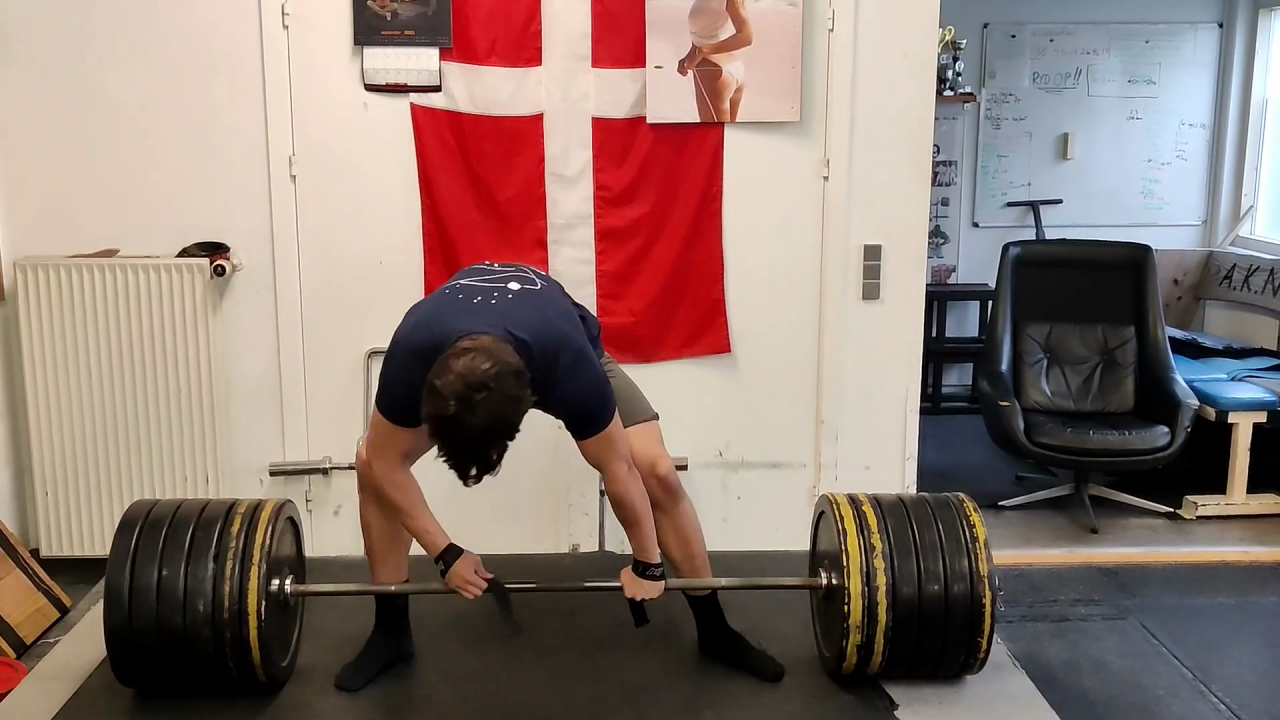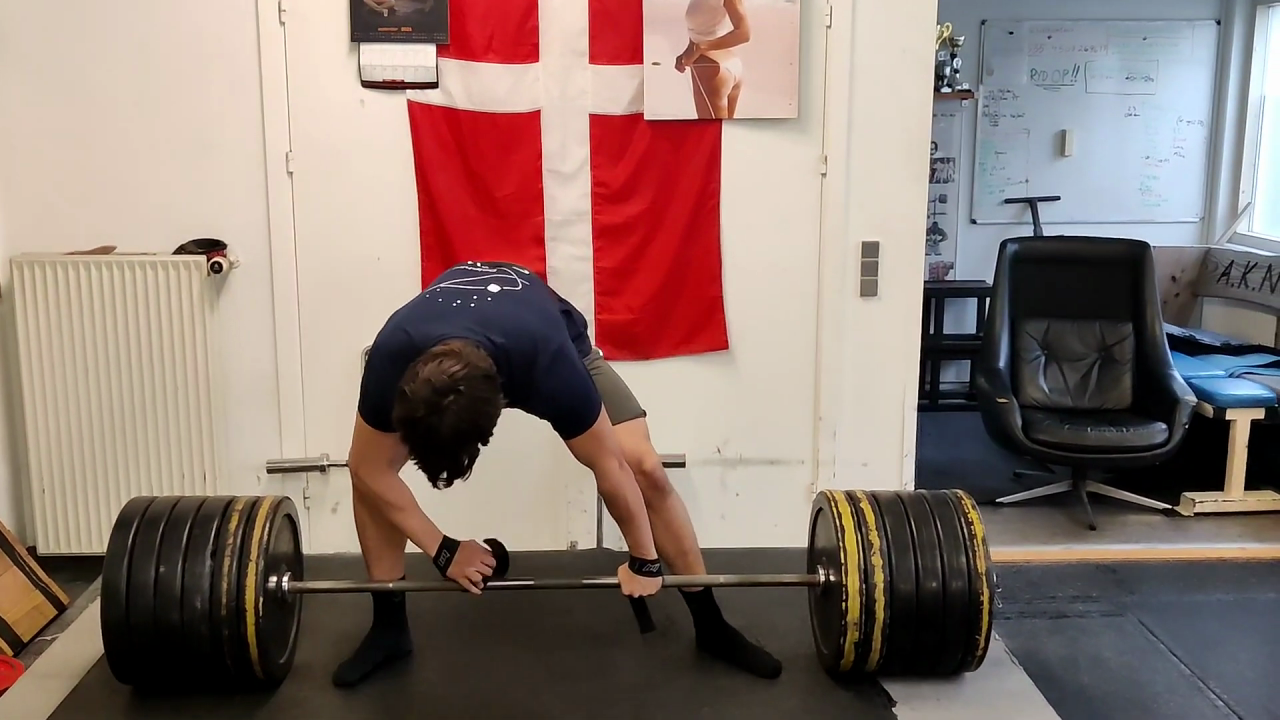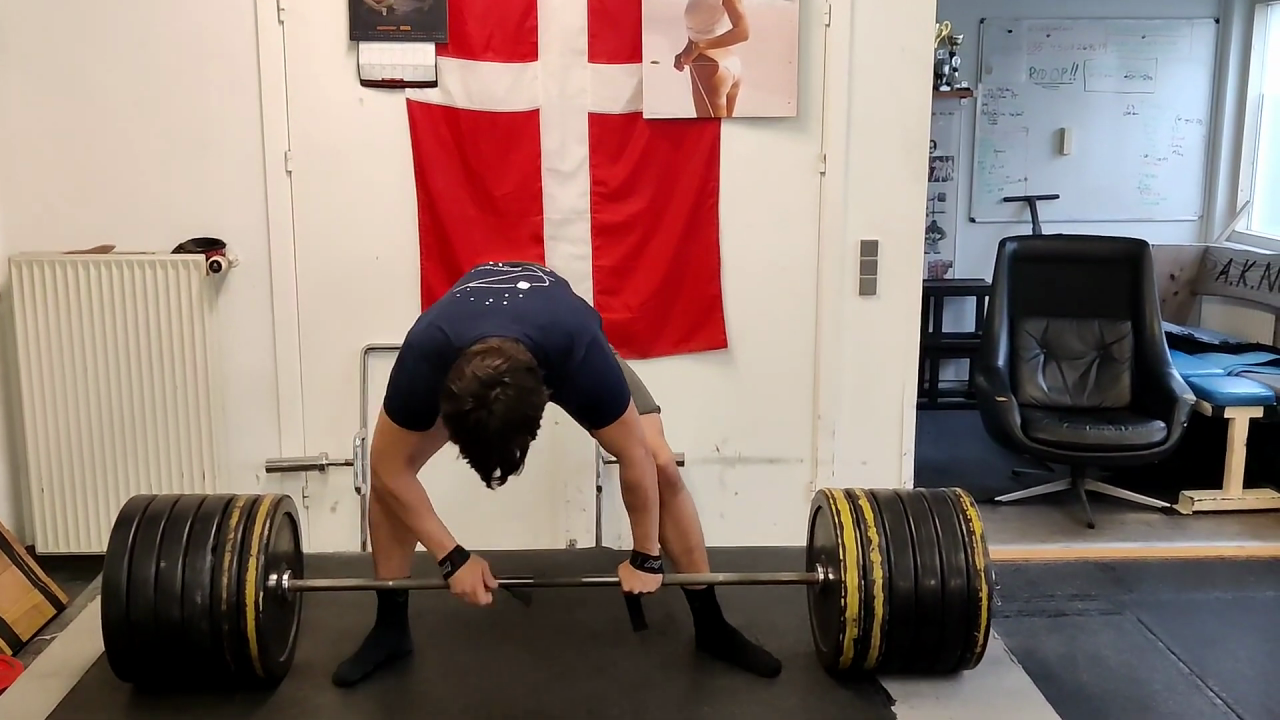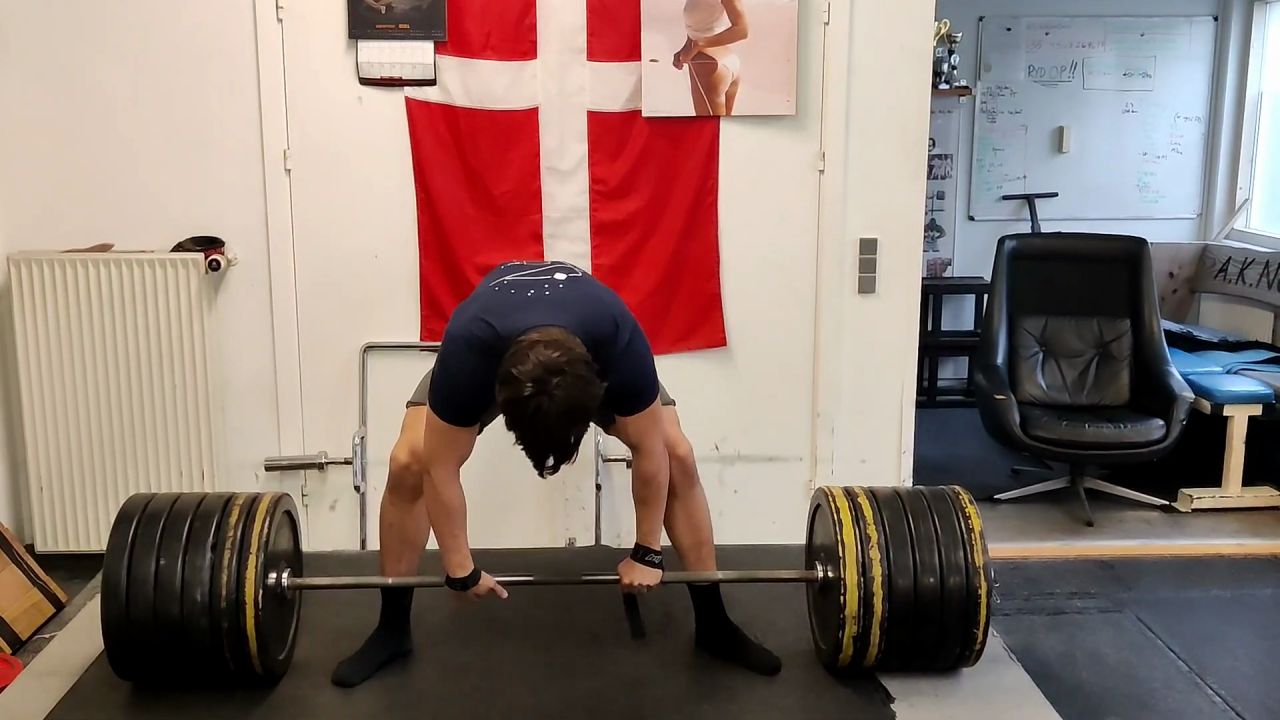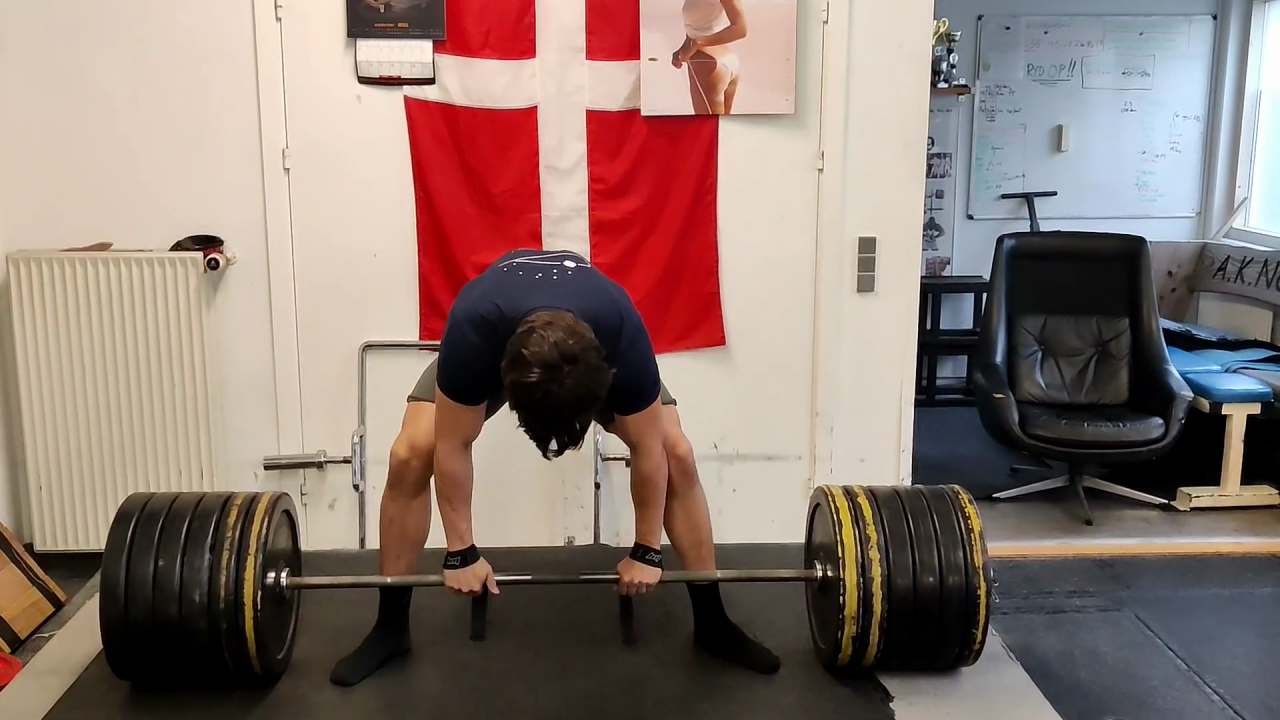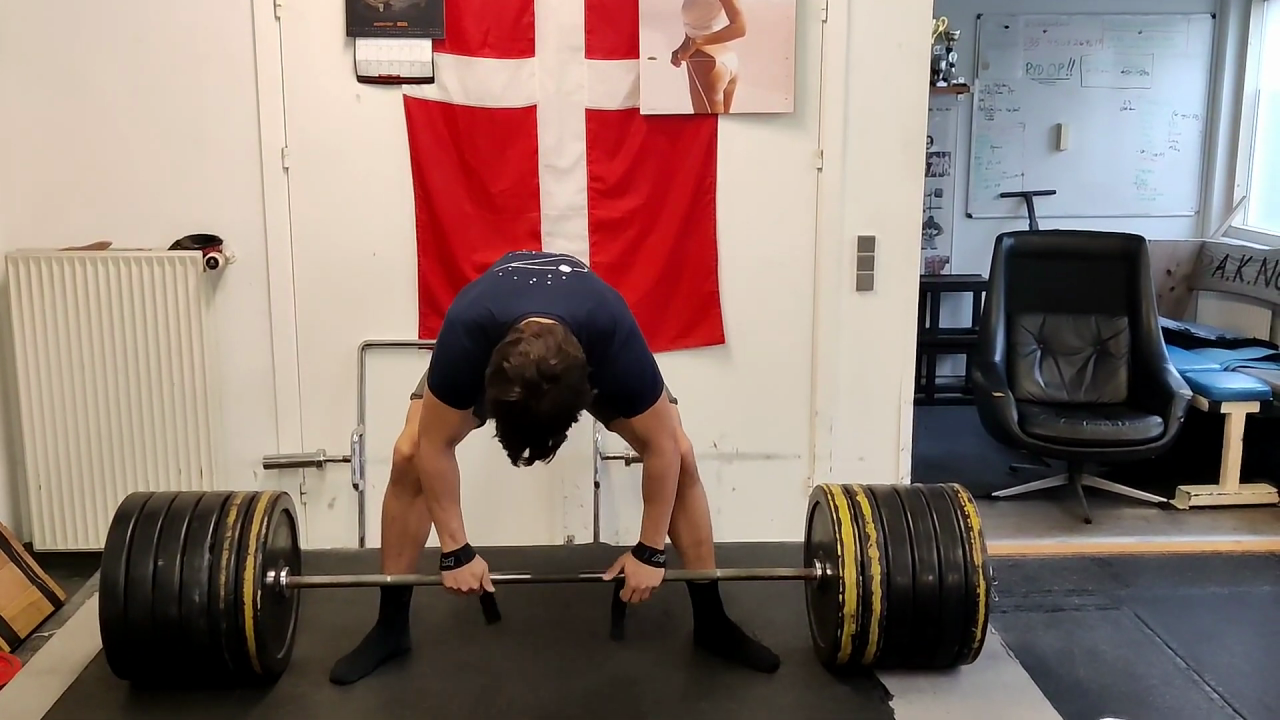
dt=0.3s
person 1, frame 1
left shoulder: (568, 364)
right shoulder: (412, 355)
left elbow: (618, 470)
right elbow: (384, 464)
left wrist: (647, 563)
right wrist: (446, 554)
left hip: (566, 340)
left knee: (655, 471)
right knee: (374, 462)
left ankle: (715, 630)
right ankle: (391, 630)
person 1, frame 2
left shoulder: (549, 364)
right shoulder: (393, 358)
left elbow: (609, 465)
right elbow: (369, 468)
left wrist: (643, 560)
right wrist: (442, 549)
left hip: (553, 337)
left knee: (644, 467)
right knee: (370, 465)
left ankle: (711, 627)
right ankle: (388, 628)
person 1, frame 3
left shoulder: (580, 357)
right shoulder: (424, 358)
left elbow: (635, 458)
right elbow: (388, 473)
left wrist: (646, 556)
right wrist: (451, 558)
left hip: (562, 341)
right hip: (460, 339)
left knee: (660, 463)
right knee: (388, 461)
left ankle: (711, 626)
right ankle: (390, 628)
person 1, frame 4
left shoulder: (619, 341)
right shoulder: (468, 350)
left elbow: (651, 451)
right elbow: (442, 471)
left wrist: (646, 552)
right wrist: (462, 573)
left hip: (587, 333)
right hip: (491, 339)
left knee: (677, 455)
right knee: (407, 464)
left ankle: (713, 623)
right ankle: (393, 628)
person 1, frame 5
left shoulder: (622, 336)
right shoulder: (472, 333)
left elbow: (648, 451)
right elbow: (453, 447)
left wrist: (646, 550)
right wrist: (461, 552)
left hip: (596, 341)
right hip: (494, 333)
left knee: (676, 454)
right knee: (409, 457)
left ankle: (711, 621)
right ankle: (391, 626)
person 1, frame 6
left shoulder: (616, 341)
right shoulder: (465, 337)
left elbow: (663, 446)
right elbow: (435, 446)
left wrist: (650, 550)
right wrist: (455, 550)
left hip: (589, 335)
right hip: (492, 334)
left knee: (681, 454)
right knee: (410, 454)
left ankle: (711, 620)
right ankle: (391, 626)
